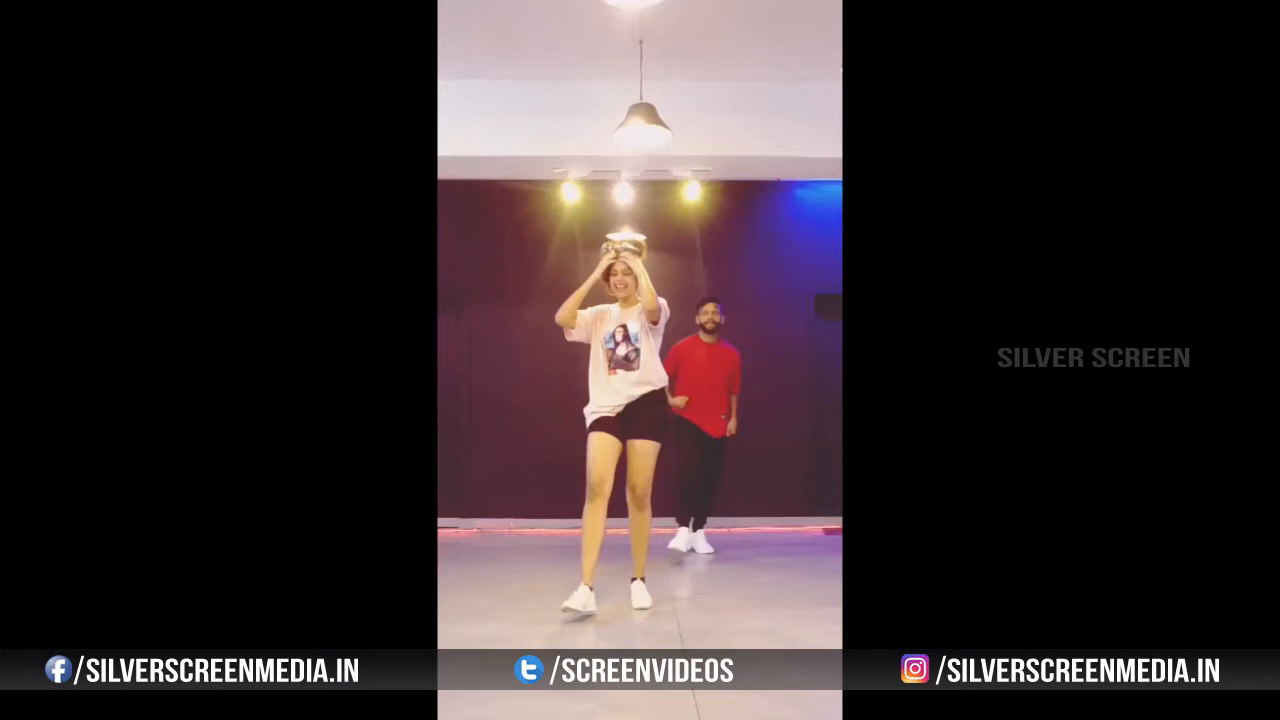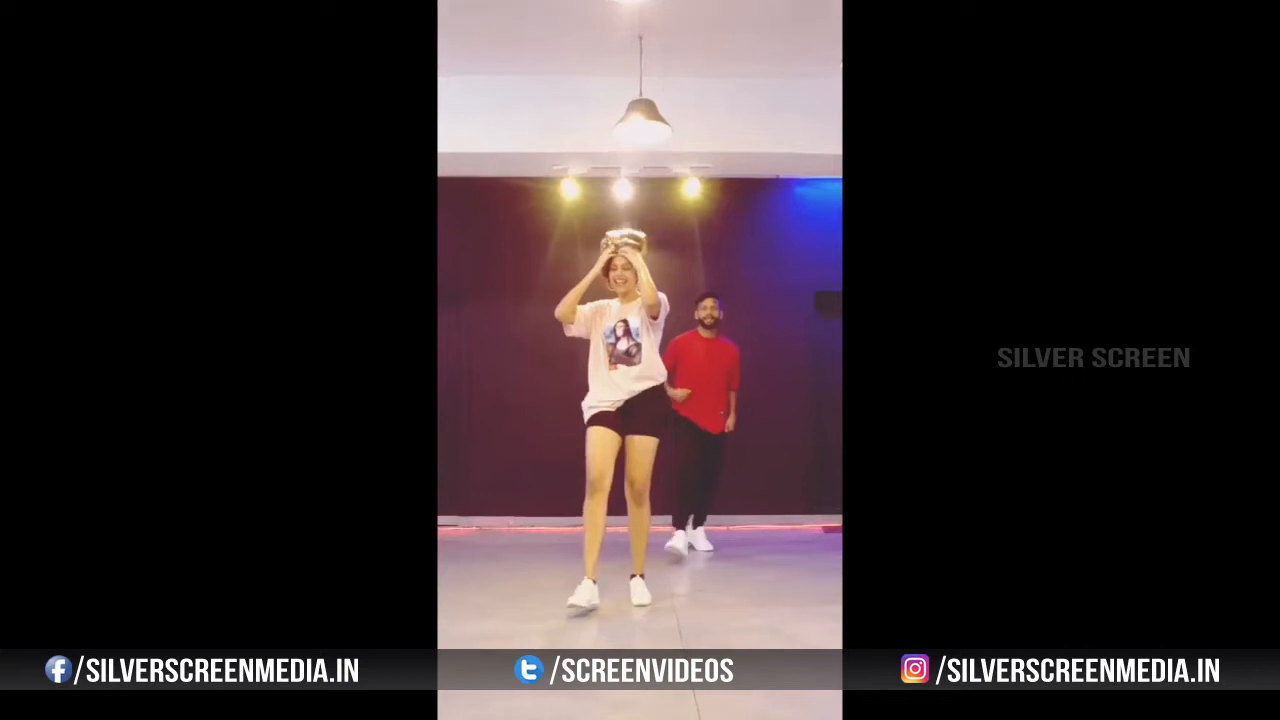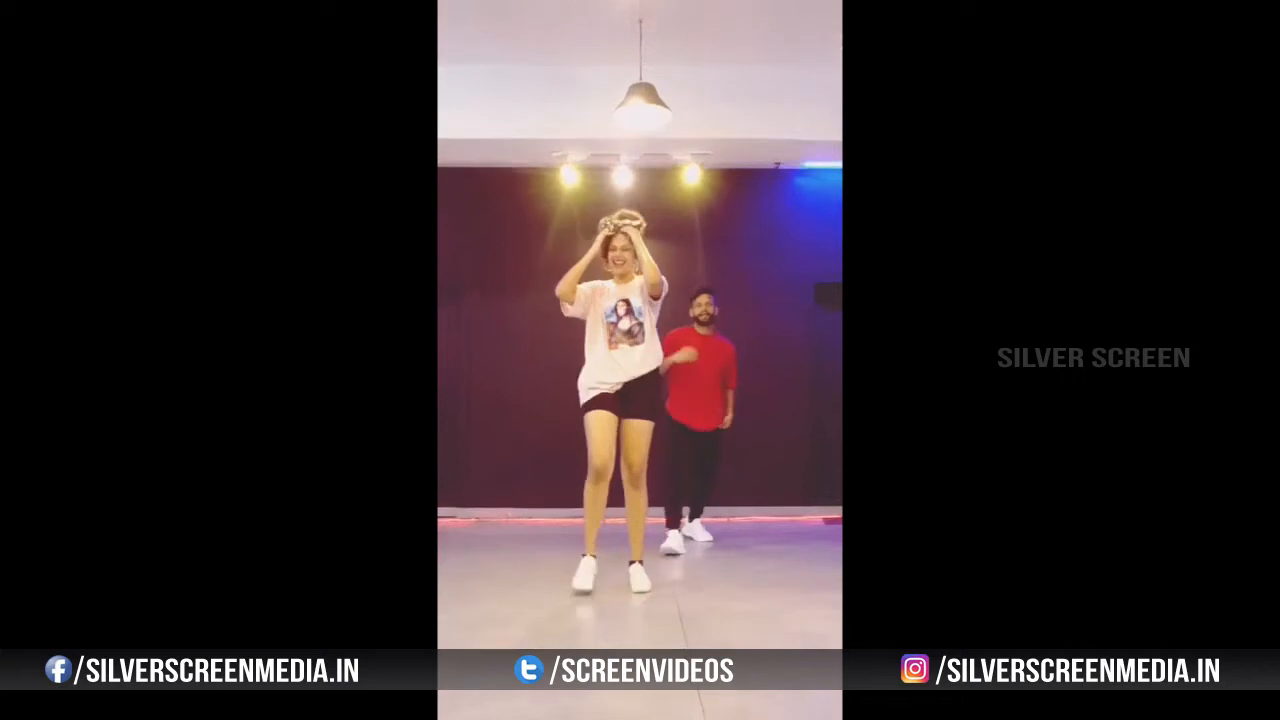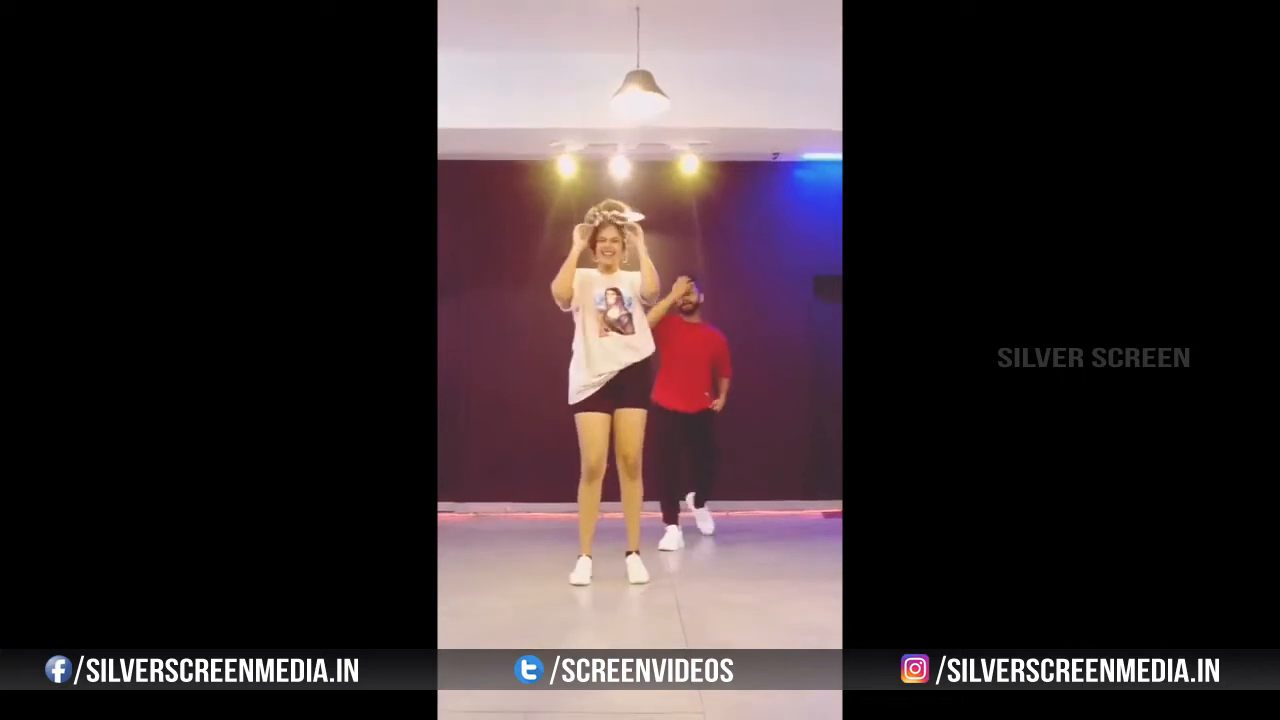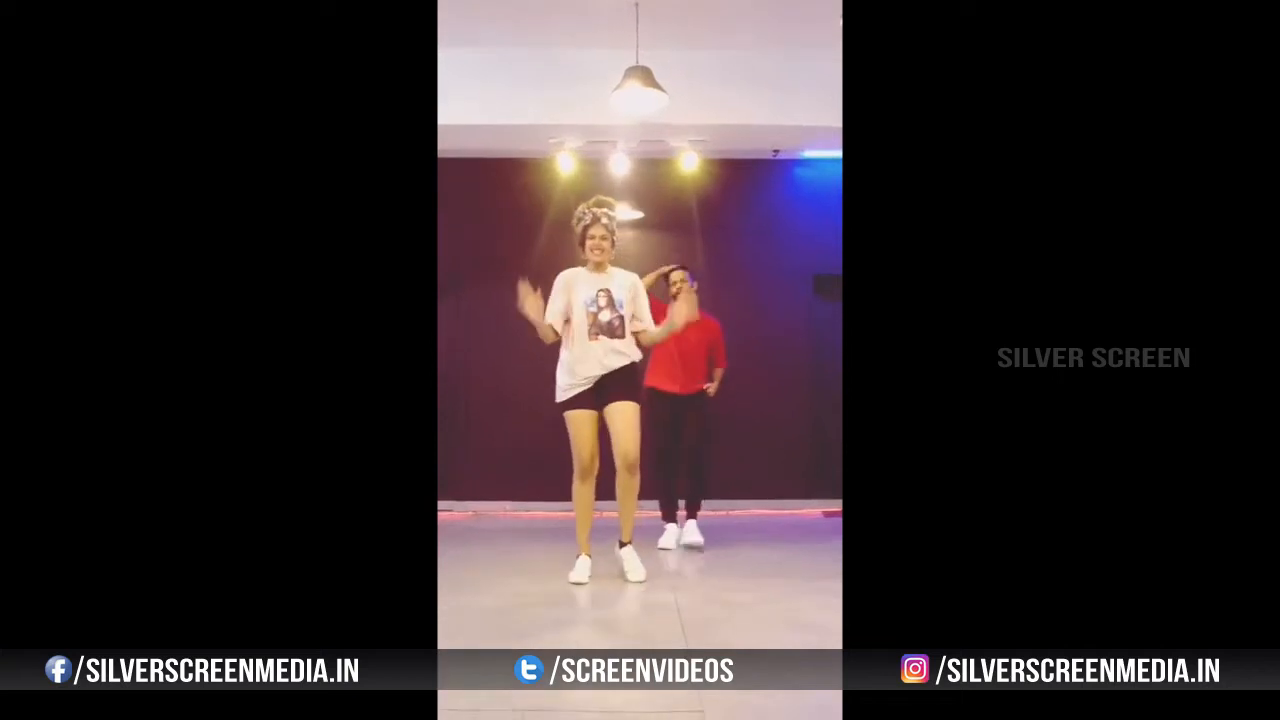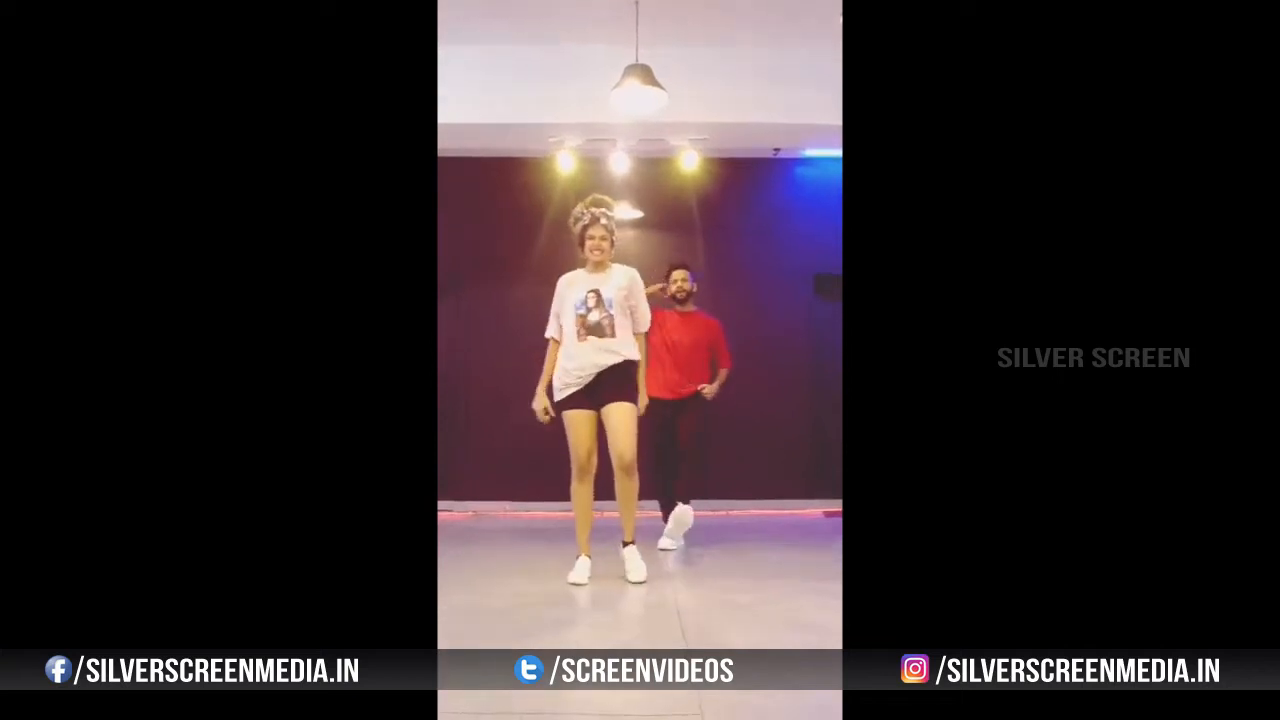
dt=0.2s
person 1, frame 1
left shoulder: (653, 310)
right shoulder: (599, 316)
left elbow: (652, 308)
right elbow: (562, 318)
left wrist: (640, 267)
right wrist: (594, 275)
left hip: (646, 404)
right hip: (606, 407)
left knee: (639, 493)
right knee: (597, 487)
left ankle: (638, 580)
right ankle: (586, 587)
person 1, frame 2
left shoulder: (651, 306)
right shoulder: (598, 311)
left elbow: (652, 302)
right elbow: (561, 313)
left wrist: (639, 261)
right wrist: (594, 271)
left hip: (645, 400)
right hip: (604, 403)
left knee: (638, 489)
right knee: (597, 482)
left ankle: (638, 577)
right ankle: (589, 582)
person 1, frame 3
left shoulder: (644, 288)
right shoulder: (592, 292)
left elbow: (656, 284)
right elbow: (562, 293)
left wrist: (641, 243)
right wrist: (591, 254)
left hip: (641, 383)
right hip: (600, 385)
left knee: (635, 472)
right knee: (599, 468)
left ankle: (636, 562)
right ankle: (588, 557)
person 1, frame 4
left shoulder: (635, 282)
right shoulder: (581, 278)
left elbow: (651, 291)
right elbow: (561, 296)
left wrist: (641, 245)
right wrist: (576, 248)
left hip: (631, 374)
right hip: (590, 378)
left knee: (631, 464)
right knee: (592, 468)
left ankle: (633, 553)
right ankle: (585, 556)
person 1, frame 5
left shoulder: (629, 281)
right shoulder: (568, 280)
left elbow: (643, 337)
right elbow: (552, 335)
left wrist: (672, 324)
right wrist: (536, 318)
left hip: (621, 374)
right hip: (576, 378)
left knee: (629, 458)
right knee: (584, 466)
left ankle: (626, 544)
right ankle: (583, 554)
person 1, frame 6
left shoulder: (629, 279)
right shoulder: (567, 282)
left elbow: (638, 337)
right elbow: (555, 338)
left wrist: (642, 388)
right wrist: (541, 388)
left hip: (616, 372)
right hip: (574, 378)
left knee: (625, 460)
right knee: (583, 468)
left ankle: (630, 543)
right ankle: (583, 555)
person 2, frame 1
left shoulder: (732, 354)
right shoulder: (682, 348)
left elbow: (734, 390)
left wrist: (733, 418)
right wrist: (670, 399)
left hip: (718, 426)
right hip: (688, 422)
left knee: (710, 479)
right knee: (688, 471)
left ankle: (698, 531)
right ankle: (683, 529)
person 2, frame 2
left shoulder: (731, 350)
right shoulder: (680, 343)
left elbow: (732, 386)
left wrist: (732, 414)
right wrist: (670, 391)
left hip: (717, 423)
right hip: (687, 420)
left knee: (709, 477)
right knee: (686, 471)
left ankle: (696, 529)
right ankle: (679, 532)
person 2, frame 3
left shoulder: (726, 348)
right shoulder: (677, 341)
left elbow: (730, 383)
left wrist: (730, 412)
right wrist: (675, 359)
left hip: (712, 422)
right hip: (680, 420)
left knee: (706, 474)
right knee: (678, 475)
left ankle: (694, 521)
right ankle: (673, 532)
person 2, frame 4
left shoulder: (716, 337)
right shoulder: (667, 327)
left elbow: (724, 372)
right elbow: (647, 322)
left wrist: (722, 396)
right wrist: (672, 297)
left hip: (701, 410)
right hip: (668, 408)
left knee: (706, 465)
right knee: (669, 466)
left ankle: (698, 501)
right ankle: (672, 527)
person 2, frame 5
left shoulder: (710, 325)
right shoulder: (659, 313)
left elbow: (719, 361)
left wrist: (715, 383)
right wrist: (659, 272)
left hip: (694, 397)
right hip: (661, 396)
left knee: (695, 454)
right knee: (665, 458)
left ankle: (691, 521)
right ankle: (670, 524)
person 2, frame 6
left shoulder: (710, 325)
right shoulder: (655, 318)
left elbow: (724, 363)
left wrist: (715, 386)
right wrist: (649, 291)
left hip: (691, 398)
right hip: (658, 400)
left knee: (690, 449)
right knee: (663, 462)
left ankle: (684, 506)
right ankle: (670, 525)
